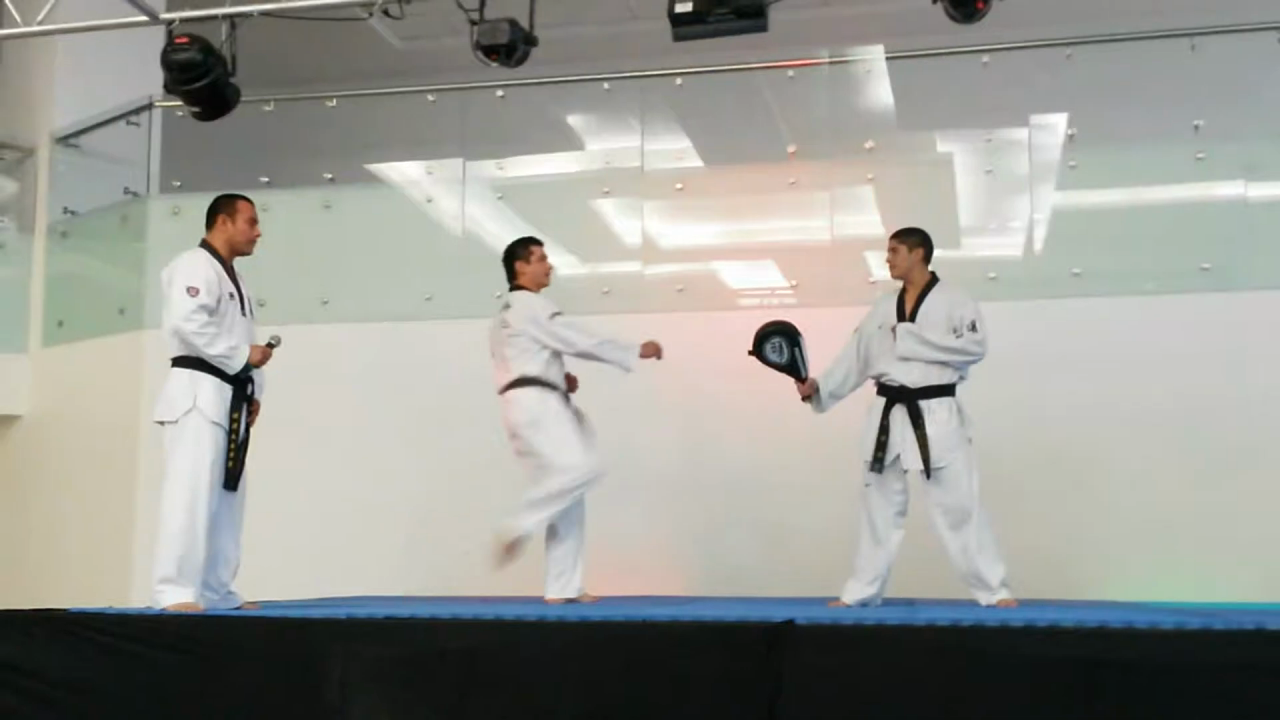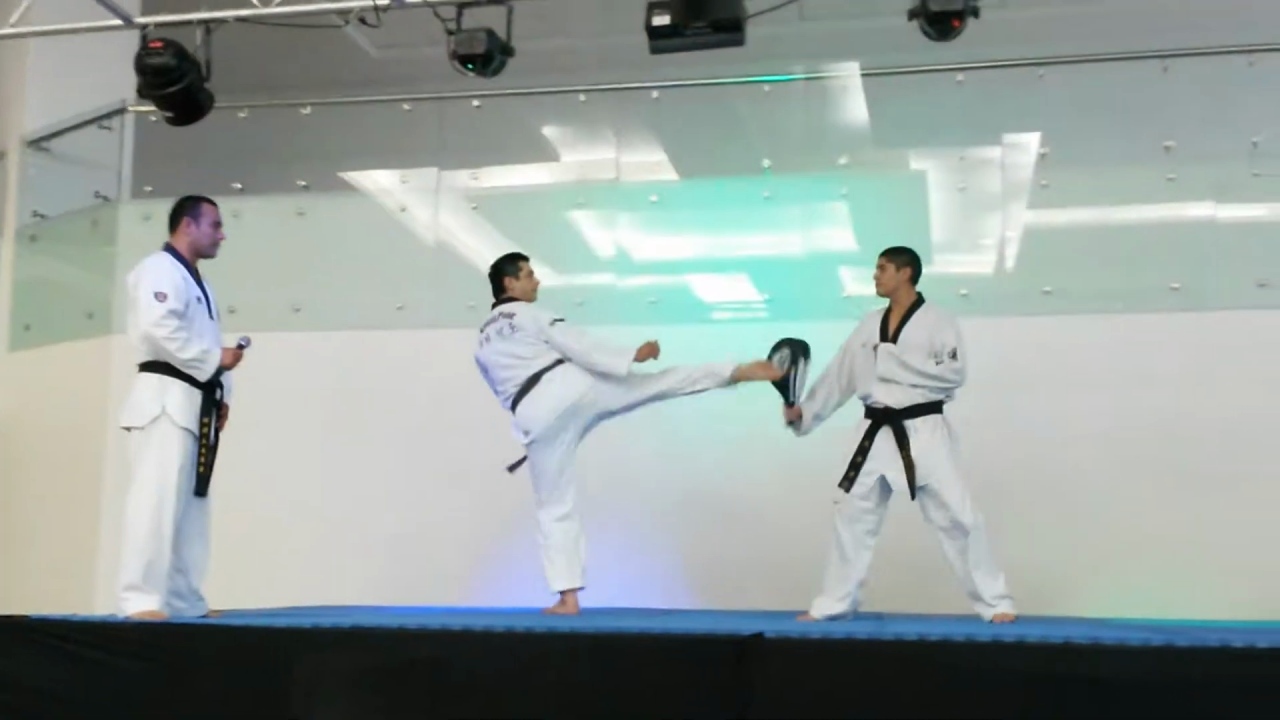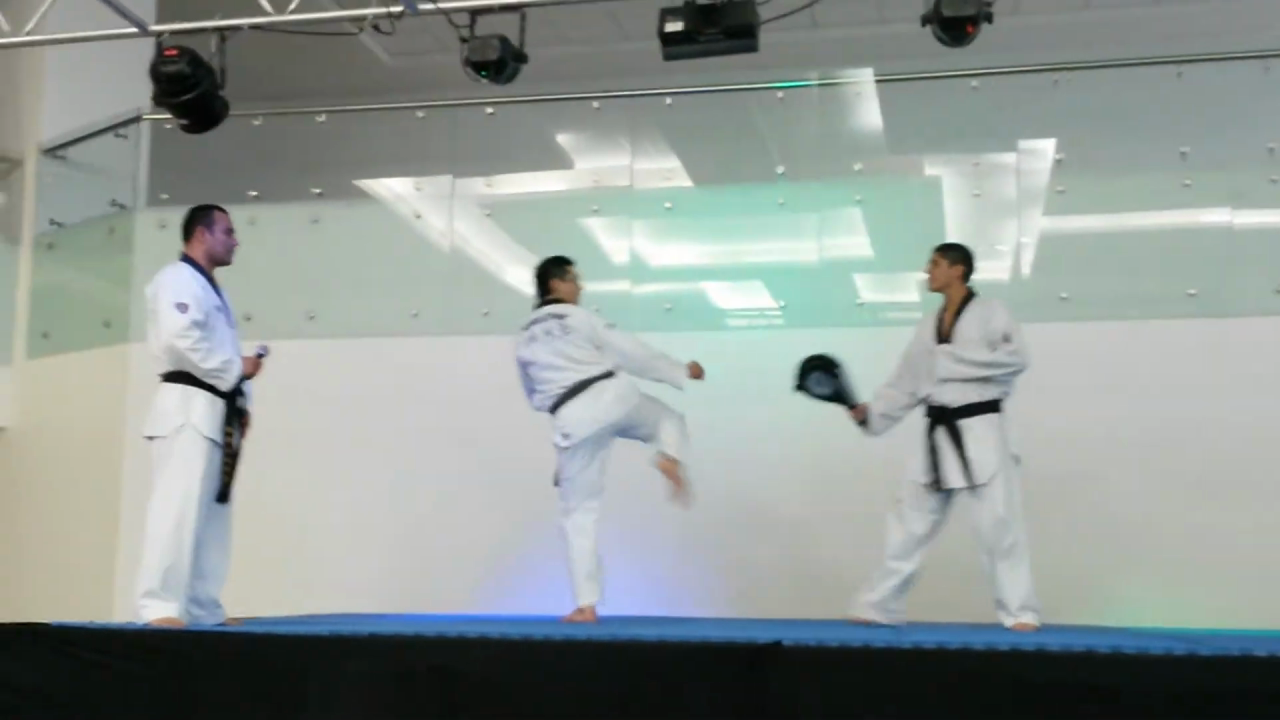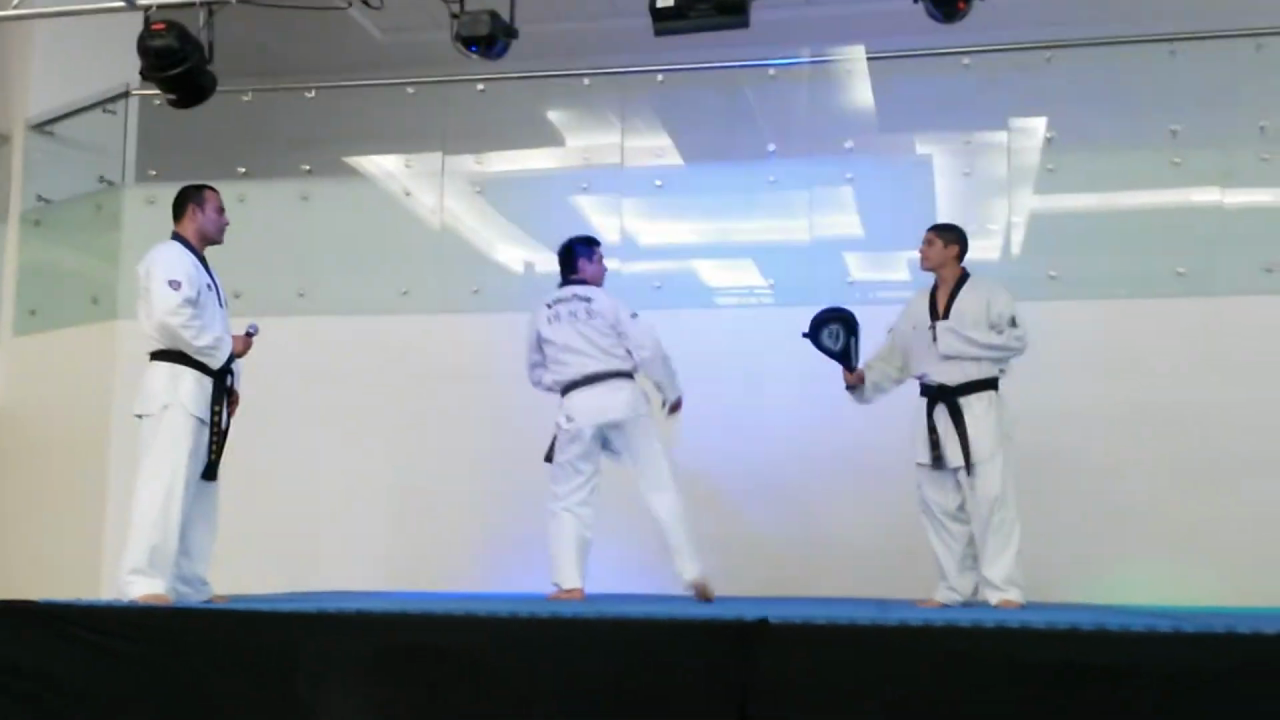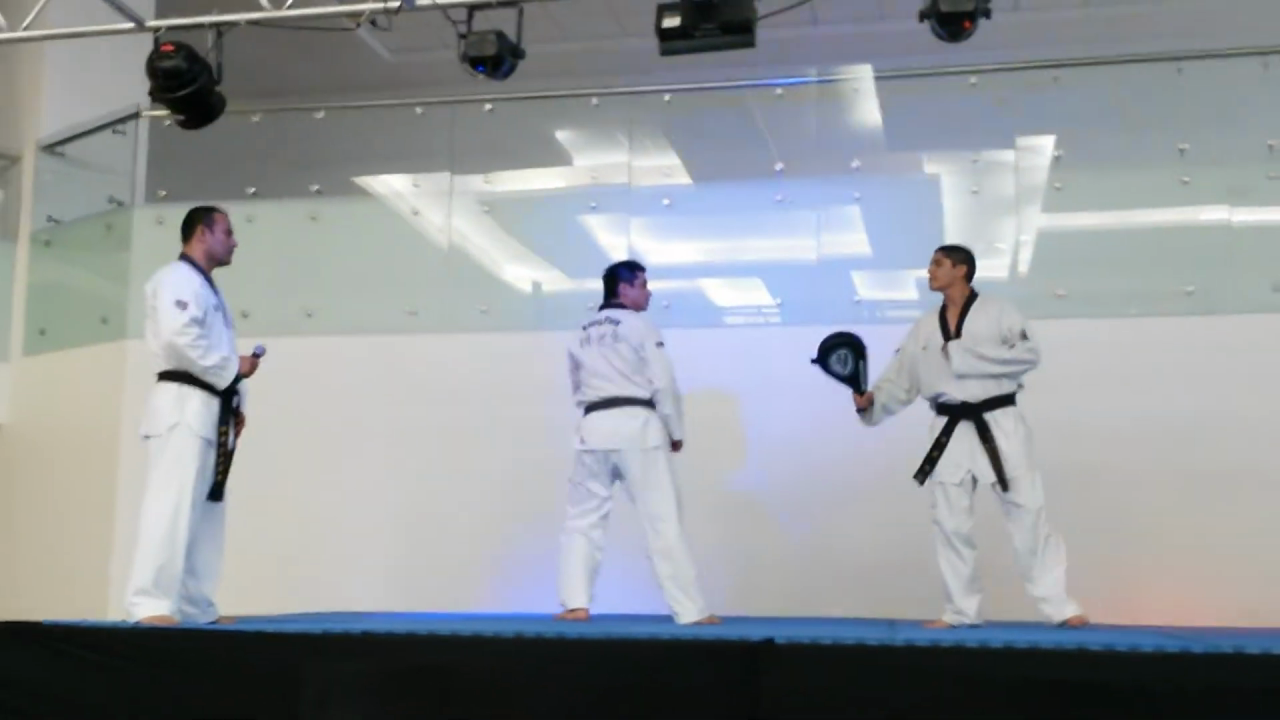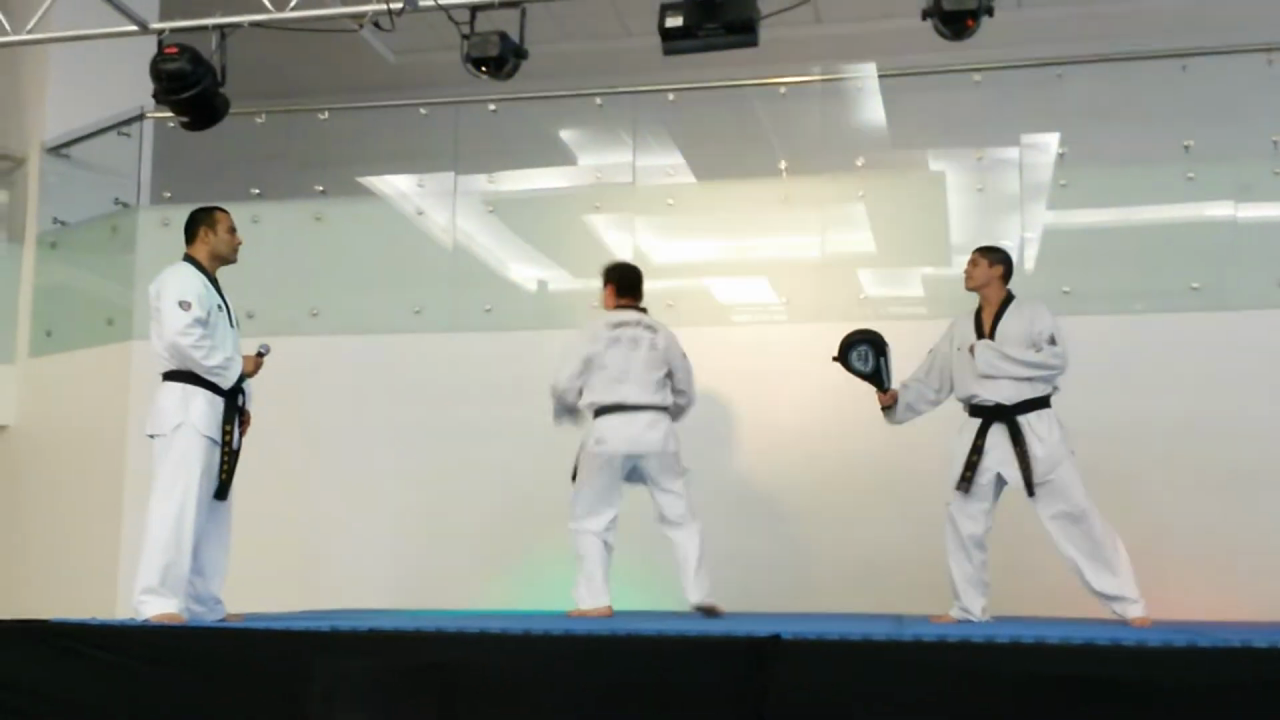
dt=0.3s
person 1, frame 1
left shoulder: (233, 279)
right shoulder: (194, 266)
right elbow: (187, 324)
left wrist: (252, 391)
right wrist: (244, 356)
left hip: (228, 399)
right hip: (198, 394)
left knee: (225, 496)
right knee: (191, 492)
left ankle: (216, 591)
right ankle: (175, 591)
person 1, frame 2
left shoulder: (196, 282)
right shoulder: (159, 270)
right elbow: (157, 330)
left wrist: (219, 394)
right wrist: (215, 359)
left hip: (194, 404)
right hip: (165, 399)
left knee: (191, 502)
right knee: (158, 499)
left ankle: (183, 599)
right ankle: (140, 598)
person 1, frame 3
left shoulder: (210, 289)
right shoulder: (178, 279)
right elbow: (179, 341)
left wrist: (239, 402)
right wrist: (236, 369)
left hip: (214, 412)
right hip: (188, 408)
left knee: (211, 510)
right knee: (178, 504)
left ankle: (201, 606)
right ankle: (158, 605)
person 1, frame 4
left shoulder: (200, 268)
right shoulder: (170, 258)
right elbow: (171, 318)
left wrist: (228, 382)
right wrist: (227, 347)
left hip: (202, 390)
right hip: (177, 386)
left knee: (199, 488)
right knee: (166, 483)
left ankle: (188, 584)
right ankle: (144, 582)
person 1, frame 5
left shoulder: (207, 289)
right shoulder: (178, 278)
right elbow: (178, 338)
left wrist: (234, 402)
right wrist: (234, 367)
left hip: (209, 410)
right hip: (183, 407)
left knee: (206, 509)
right knee: (172, 503)
left ankle: (194, 605)
right ankle: (149, 604)
person 1, frame 6
left shoulder: (211, 290)
right shoulder: (181, 279)
right elbow: (182, 339)
left wrist: (239, 402)
right wrist: (238, 368)
left hip: (214, 409)
right hip: (188, 406)
left knee: (212, 509)
right knee: (178, 503)
left ankle: (202, 603)
right ankle: (157, 602)
person 2, frame 1
left shoulder: (953, 299)
right shoulder: (883, 309)
left elbow: (975, 346)
right elbow: (855, 359)
left wrist: (914, 341)
right wrist: (819, 387)
left hip: (936, 413)
right hip: (889, 414)
left knee: (958, 504)
right knee: (880, 504)
left ankle: (994, 590)
right ankle: (862, 590)
person 2, frame 2
left shoulder: (937, 321)
right shoulder: (869, 326)
left elbow: (954, 373)
right elbow: (839, 378)
left wrist: (894, 362)
right wrist: (804, 411)
left hip: (923, 431)
right hip: (877, 434)
left knee: (958, 517)
right knee: (852, 517)
left ankle: (995, 602)
right ankle: (831, 605)
person 2, frame 3
left shoulder: (991, 313)
right shoulder: (929, 327)
left elbow: (1015, 359)
right elbow: (905, 384)
left wrist: (952, 361)
right wrist: (870, 412)
left hip: (980, 429)
right hip: (938, 432)
left knee: (998, 522)
right knee: (910, 519)
left ankle: (1018, 612)
right ankle: (878, 605)
person 2, frame 4
left shoulder: (987, 294)
right shoulder: (917, 306)
left elbow: (1014, 341)
right elbow: (893, 360)
left wrist: (953, 338)
right wrist: (862, 379)
left hip: (976, 407)
right hip: (933, 410)
left knee: (990, 497)
right knee: (939, 503)
left ankle: (1002, 589)
right ankle: (956, 589)
person 2, frame 5
left shoulder: (997, 311)
right shoulder: (925, 328)
left elbow: (1027, 355)
right elbow: (899, 381)
left wrist: (964, 355)
right wrist: (870, 401)
left hip: (997, 422)
right hip: (951, 430)
left knee: (1028, 510)
right knee: (950, 522)
left ankle: (1059, 605)
right ankle: (960, 610)
person 2, frame 6
left shoulder: (1032, 314)
right shoulder: (960, 329)
left elbow: (1055, 360)
right elbow: (930, 382)
left wrist: (989, 354)
right wrist: (897, 399)
left hip: (1033, 426)
right hip: (984, 432)
left knee: (1072, 512)
right knee: (964, 517)
left ankle: (1128, 605)
right ankle: (968, 607)
person 3, frame 1
left shoulder: (506, 317)
right shoulder: (529, 304)
right elbow: (579, 340)
left wrist: (558, 380)
right wrist: (636, 351)
left hip: (531, 405)
right hip: (534, 404)
left knee: (567, 497)
right knee: (576, 471)
left ankle: (563, 588)
right ankle: (518, 529)
person 3, frame 2
left shoulder: (482, 343)
right shoulder: (529, 314)
left elbow: (506, 394)
right elbow: (575, 346)
right wrist: (633, 354)
left hip: (534, 417)
right hip: (568, 387)
left knee: (553, 508)
right knee: (655, 380)
left ankle: (567, 596)
right ankle: (735, 372)
person 3, frame 3
left shoulder: (524, 339)
right shoulder: (580, 317)
left elbow: (534, 398)
right elbow: (632, 352)
right wrist: (681, 369)
left hip: (572, 420)
right hip: (612, 396)
left knee: (579, 513)
right knee: (669, 418)
left ankle: (585, 605)
right ankle: (669, 458)
person 3, frame 4
left shoulder: (542, 314)
right shoulder: (605, 301)
left elbow: (537, 374)
right elbow: (649, 350)
right wrist: (672, 392)
left hip: (578, 407)
right hip: (623, 398)
left knee: (569, 499)
right knee: (660, 487)
left ankle: (569, 583)
right ankle: (691, 573)
person 3, frame 5
left shoulder: (584, 336)
right shoulder: (641, 326)
left elbow: (579, 392)
right elbow: (663, 383)
right wrist: (675, 431)
left hip: (594, 429)
right hip: (638, 427)
left knee: (582, 520)
right knee: (663, 522)
left ankle: (575, 604)
right ankle: (691, 610)
person 3, frame 6
left shoulder: (593, 335)
right shoulder: (663, 335)
left elbow: (564, 389)
right elbow: (684, 393)
left wrist: (566, 412)
left hip: (609, 433)
right hip: (655, 432)
left knee: (590, 521)
right knee: (680, 519)
left ankle: (595, 602)
right ankle: (699, 595)
